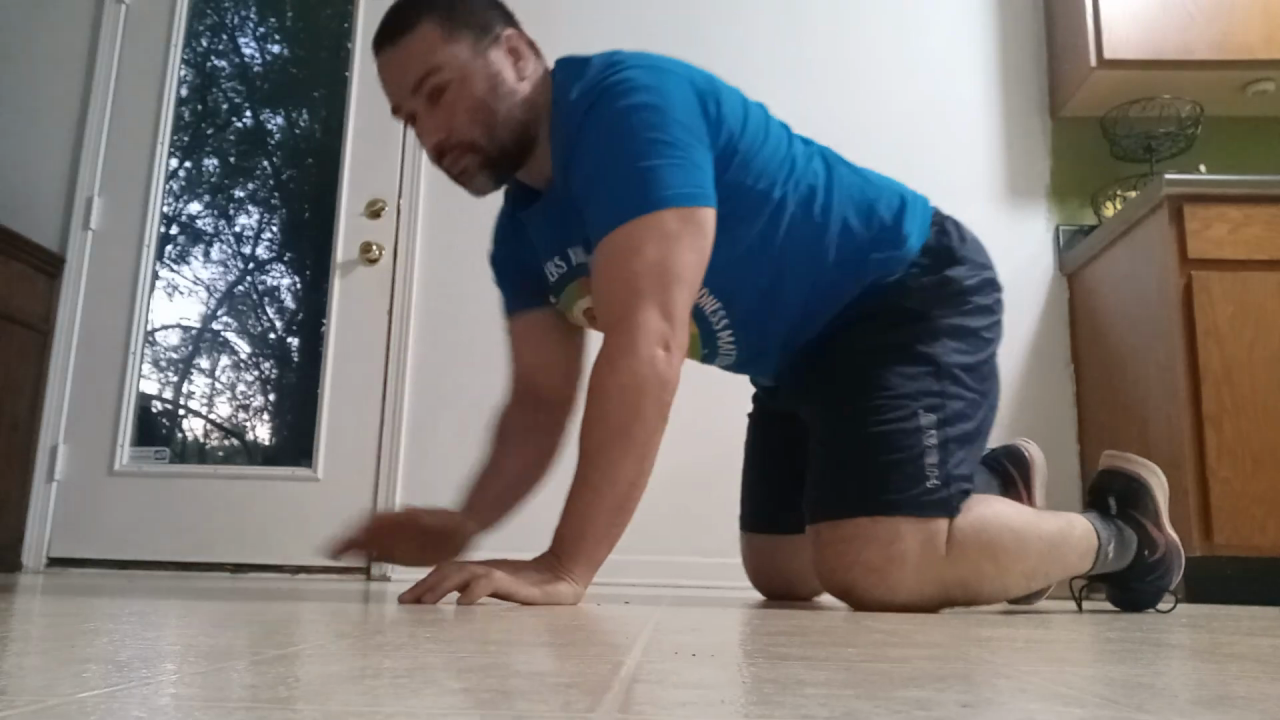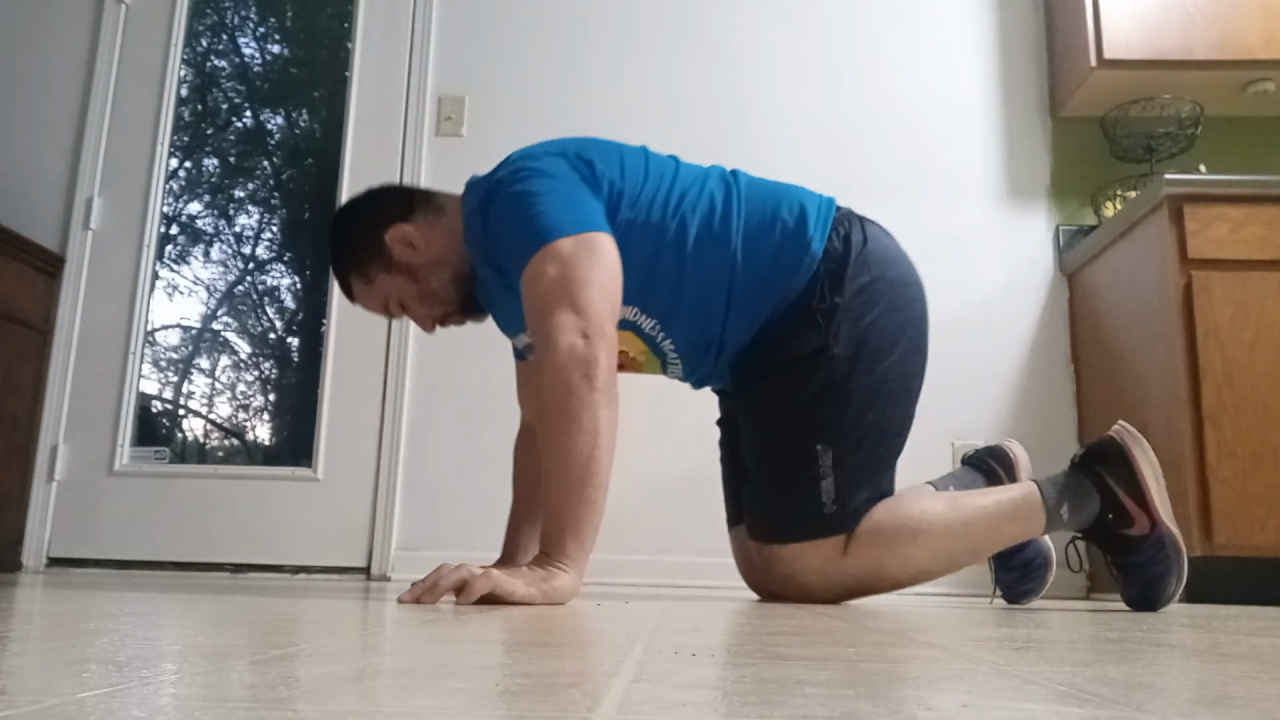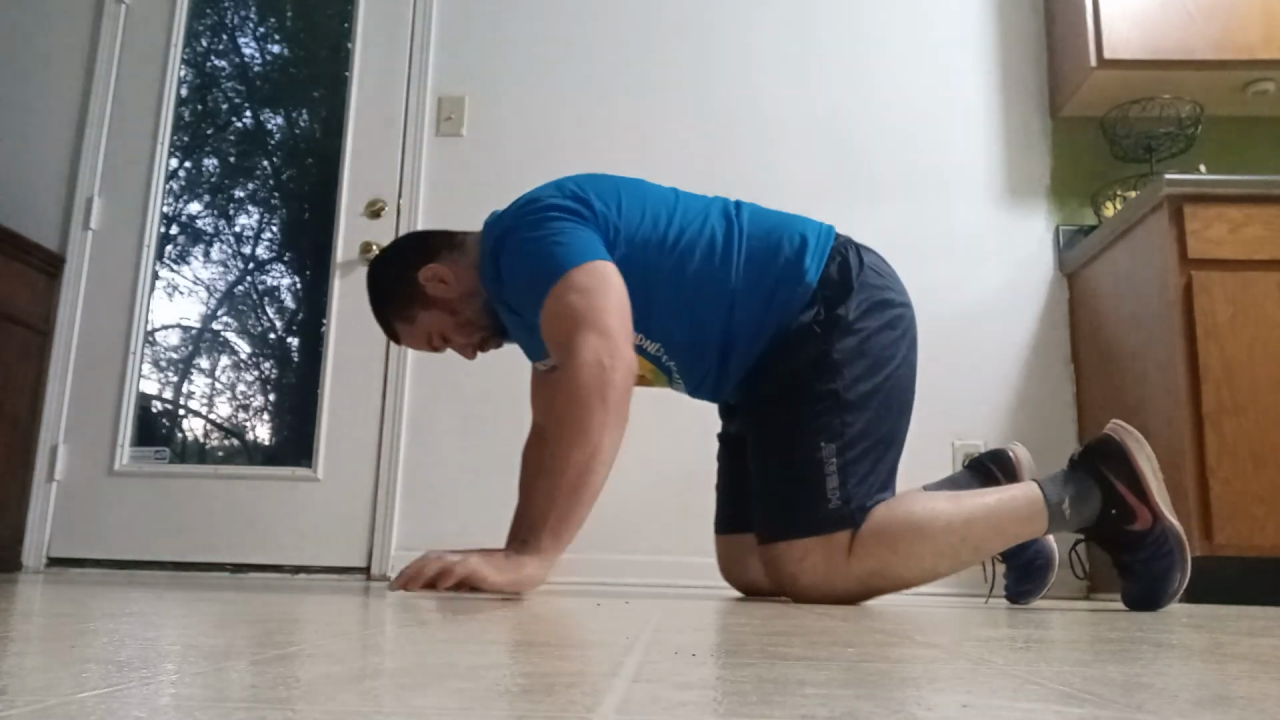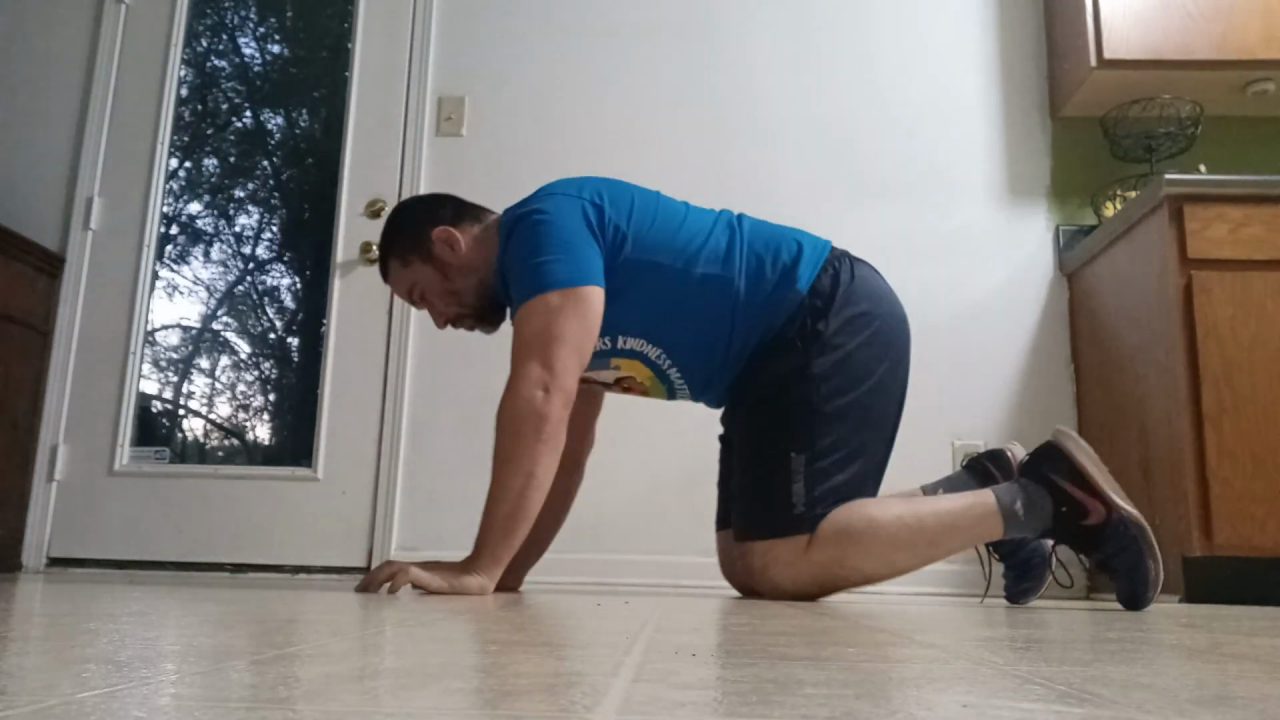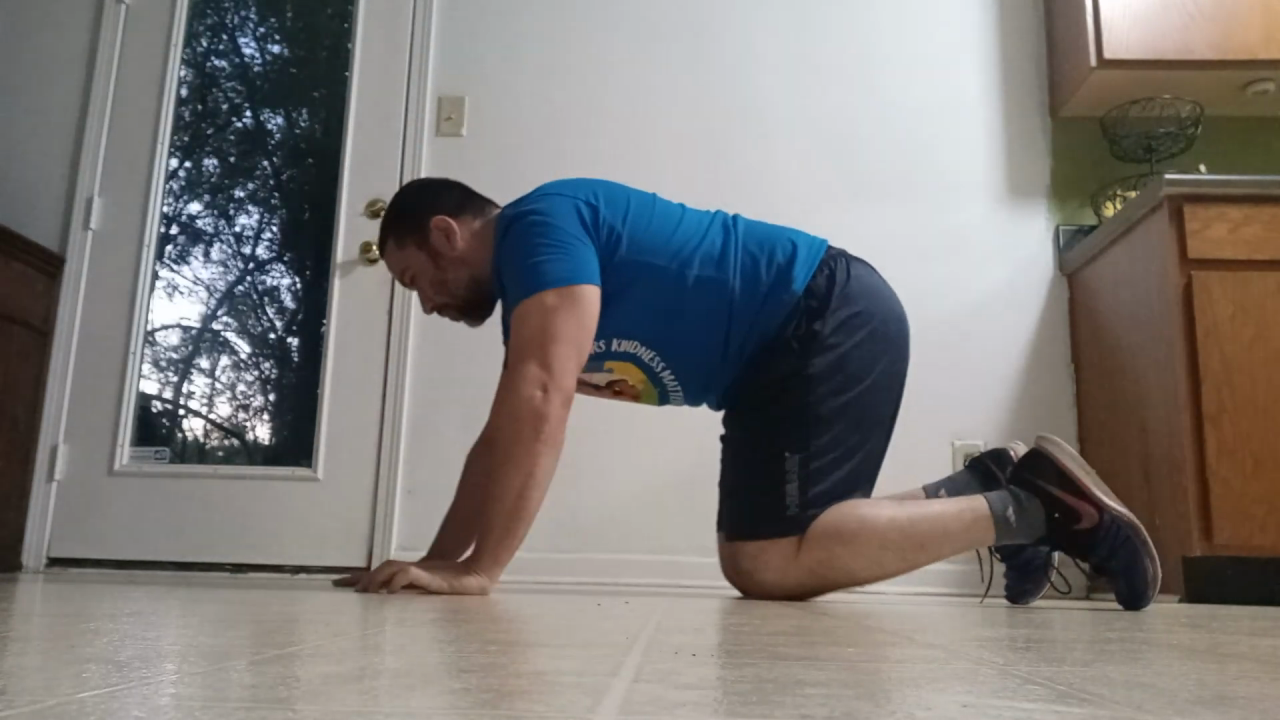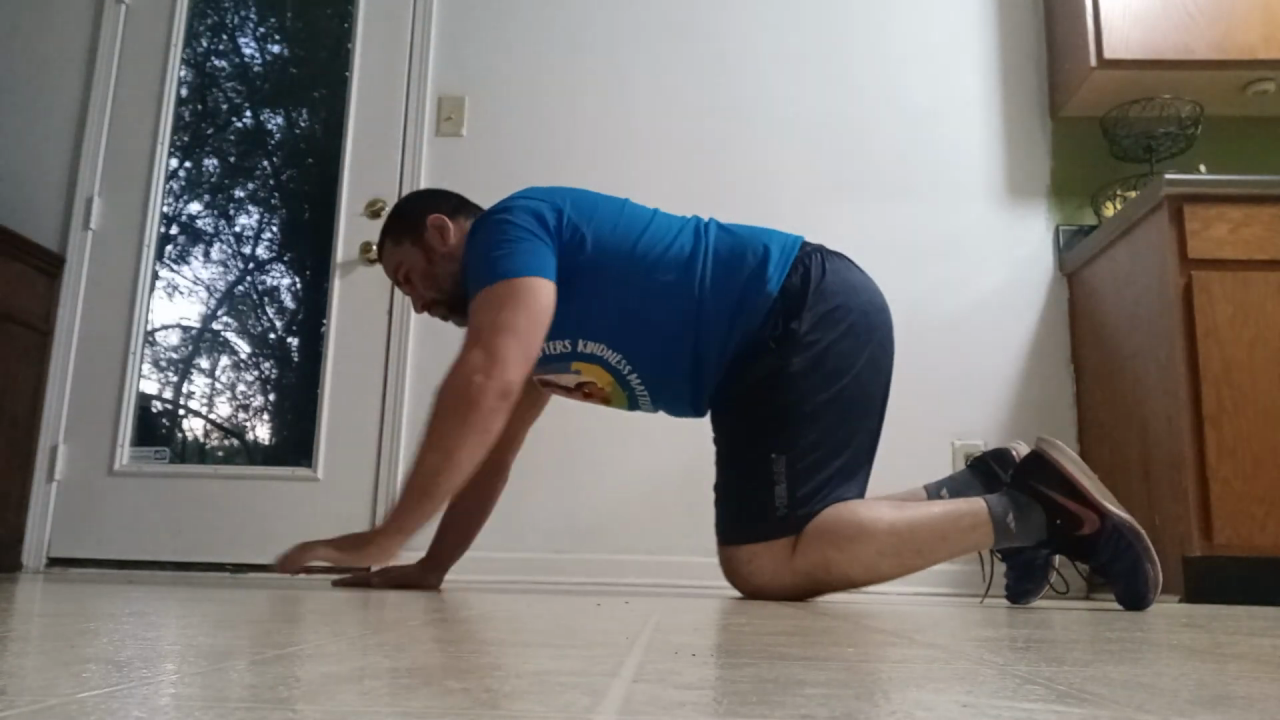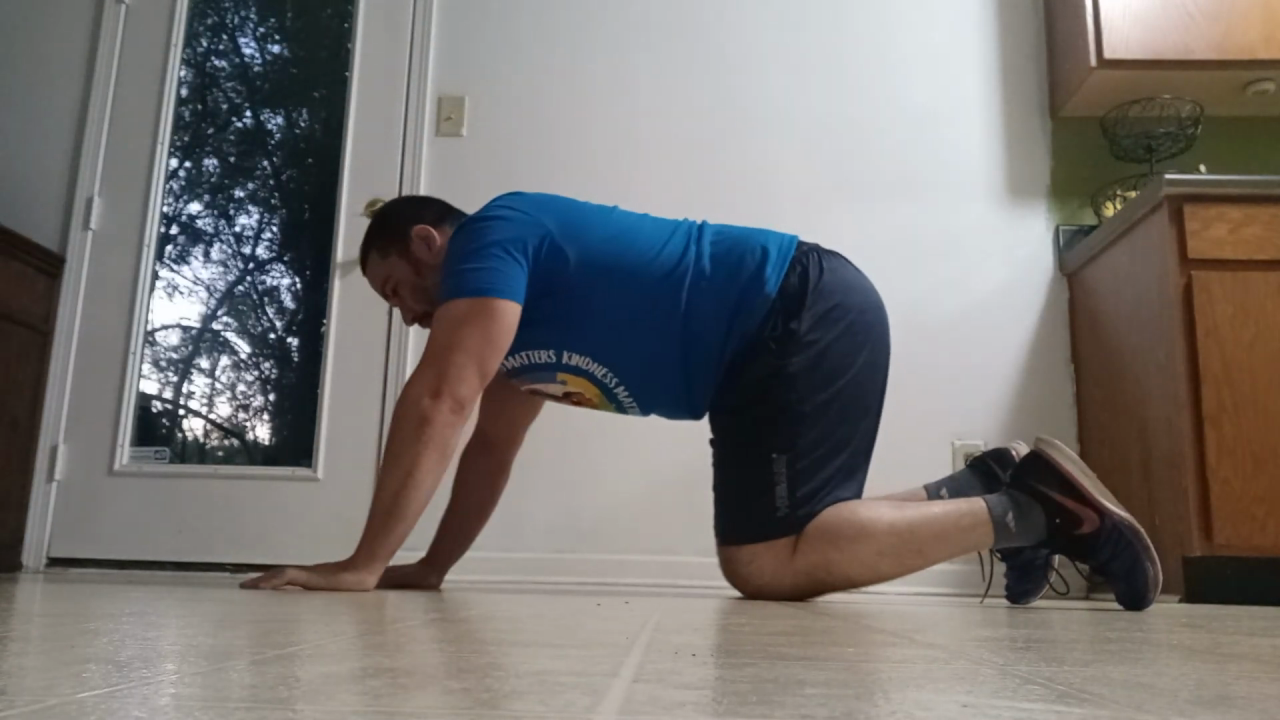
dt=0.7s
person 1, frame 1
left shoulder: (628, 103)
right shoulder: (522, 231)
left elbow: (647, 344)
right elbow: (540, 400)
left wrist: (564, 568)
right wrist: (468, 523)
left hip: (913, 298)
right hip: (805, 352)
left knee: (880, 564)
right knee: (781, 572)
left ankle: (1118, 531)
right ankle: (989, 485)
person 1, frame 2
left shoulder: (519, 198)
right shoulder: (508, 275)
left elbow: (580, 358)
right elbow: (545, 425)
left wrist: (558, 567)
right wrist: (511, 563)
left hip: (844, 297)
right hip: (776, 340)
left knee: (808, 562)
right knee: (767, 568)
left ankle: (1088, 491)
right ankle: (984, 486)
person 1, frame 3
left shoulder: (529, 238)
right shoulder: (528, 296)
left elbow: (602, 370)
right elbow: (554, 433)
left wrist: (530, 556)
right wrist: (510, 559)
left hip: (836, 315)
right hip: (777, 353)
left knee: (813, 565)
right knee: (749, 565)
left ankle: (1087, 490)
right ankle: (984, 488)
person 1, frame 4
left shoulder: (544, 227)
right shoulder: (544, 284)
left elbow: (539, 401)
right elbow: (563, 444)
left wrist: (481, 568)
right wrist: (511, 573)
left hip: (834, 323)
right hip: (785, 353)
left knee: (782, 565)
right knee: (749, 566)
left ankle: (1041, 494)
right ankle: (983, 489)
person 1, frame 5
left shoulder: (538, 229)
right shoulder: (530, 290)
left elbow: (541, 400)
right elbow: (504, 436)
left wrist: (477, 570)
right wrist: (435, 561)
left hip: (832, 321)
right hip: (791, 350)
left knee: (774, 562)
right knee: (751, 561)
left ankle: (1031, 502)
right ankle: (985, 489)
person 1, frame 6
left shoulder: (508, 231)
right shoulder: (524, 296)
left elbow: (486, 384)
right elbow: (496, 441)
left wrist: (389, 536)
right wrist: (430, 566)
left hip: (809, 317)
right hip: (782, 341)
left knee: (766, 562)
right knee: (782, 546)
left ankle: (1025, 509)
right ankle: (991, 485)
person 1, frame 7
left shoulder: (492, 237)
right shoulder: (511, 312)
left elbow: (438, 402)
right elbow: (490, 447)
left wrist: (367, 563)
right wrist: (429, 568)
left hip: (806, 316)
right hip: (789, 337)
left knee: (767, 562)
right knee: (776, 548)
left ankle: (1025, 508)
right ankle: (989, 486)
